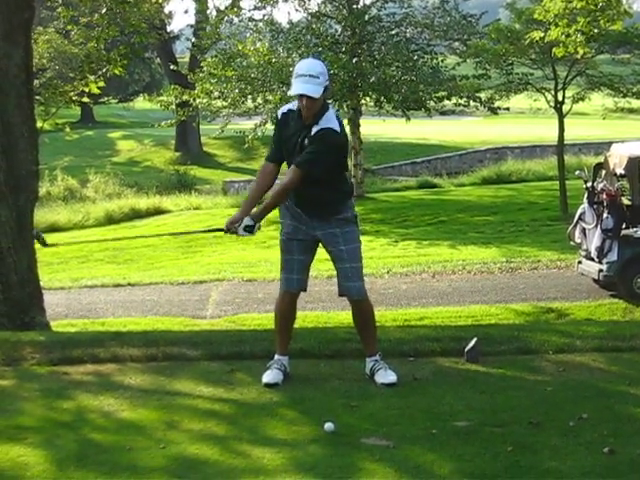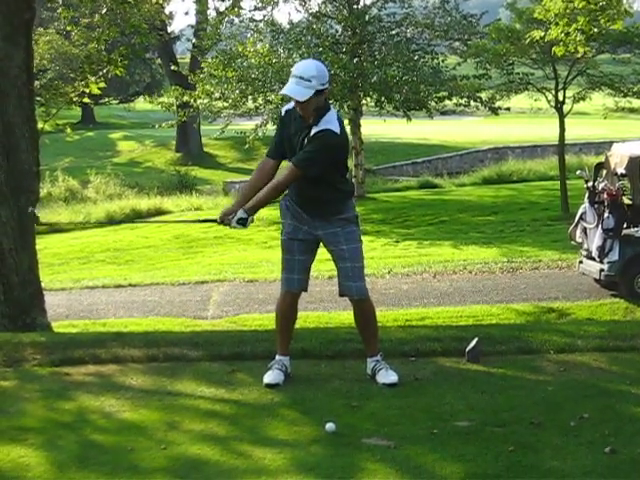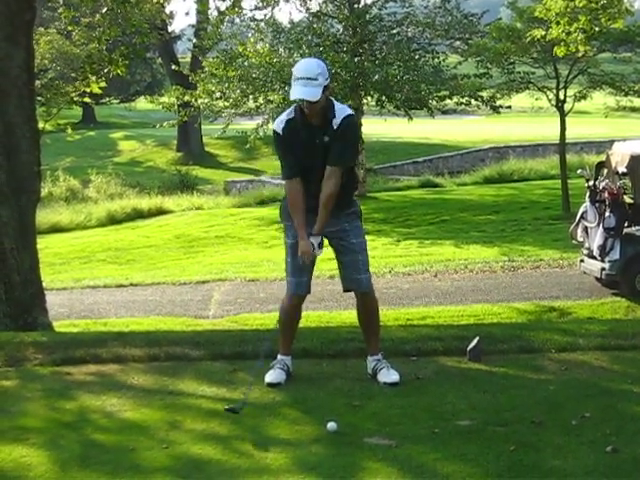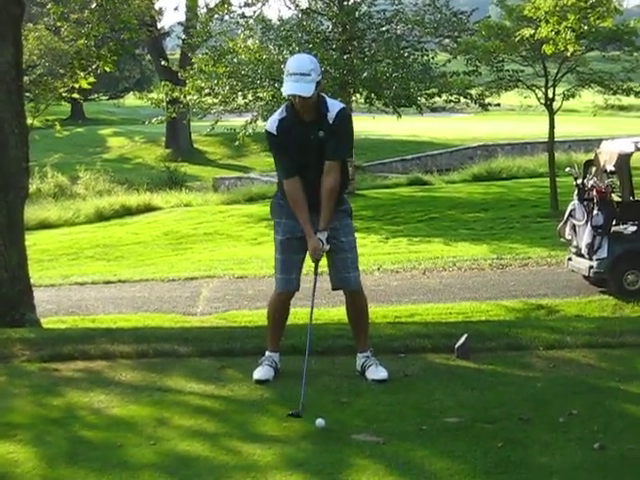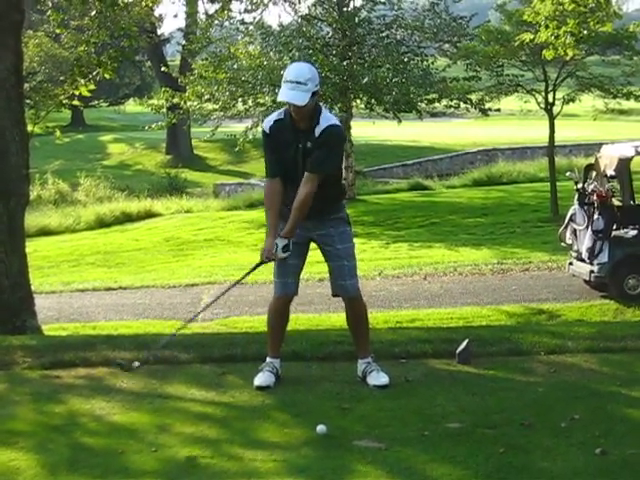
dt=0.4s
person 1, frame 1
left shoulder: (330, 132)
right shoulder: (286, 115)
left elbow: (290, 181)
right elbow: (270, 167)
left wrist: (254, 217)
right wrist: (243, 208)
left hip: (336, 217)
right hip: (298, 213)
left knee: (356, 292)
right knee: (289, 290)
left ankle: (373, 359)
right ankle: (280, 359)
person 1, frame 2
left shoulder: (330, 134)
right shoulder: (289, 114)
left elbow: (287, 177)
right elbow: (269, 163)
left wrist: (248, 210)
right wrist: (237, 203)
left hip: (337, 216)
right hip: (298, 213)
left knee: (357, 292)
right knee: (290, 291)
left ankle: (375, 360)
right ankle: (281, 359)
person 1, frame 3
left shoulder: (345, 121)
right shoulder: (283, 127)
left elbow: (333, 181)
right elbow: (292, 183)
left wrist: (320, 232)
right wrist: (302, 235)
left hip: (343, 211)
right hip: (300, 213)
left knee: (363, 287)
right knee: (295, 292)
left ankle: (375, 358)
right ankle: (283, 359)
person 1, frame 4
left shoulder: (338, 116)
right shoulder: (276, 126)
left elbow: (331, 175)
right elbow: (290, 182)
left wrist: (323, 228)
right wrist: (308, 232)
left hip: (335, 208)
right hip: (290, 210)
left knee: (352, 285)
right knee: (284, 288)
left ankle: (364, 356)
right ankle: (271, 355)
person 1, frame 5
left shoulder: (330, 130)
right shoulder: (273, 126)
left elbow: (309, 188)
right elbow: (274, 183)
left wrist: (283, 236)
right wrist: (270, 233)
left hip: (330, 217)
right hip: (288, 215)
left knee: (350, 292)
right knee: (282, 293)
left ankle: (365, 362)
right ankle: (272, 362)
